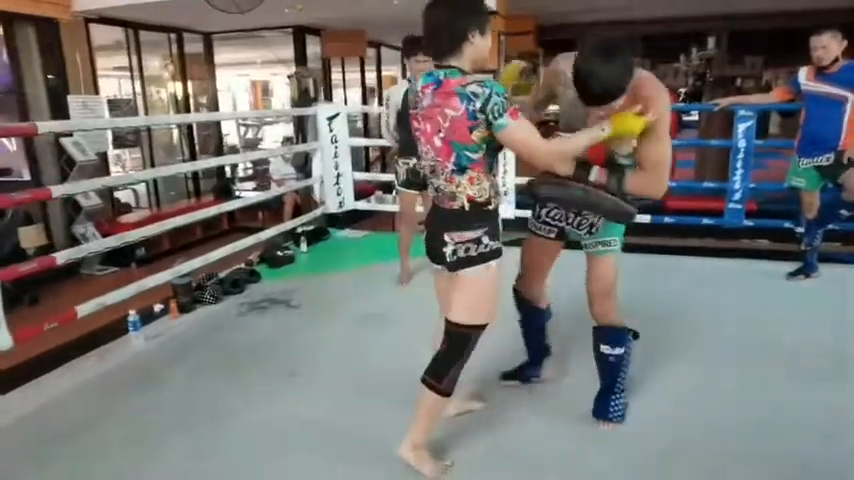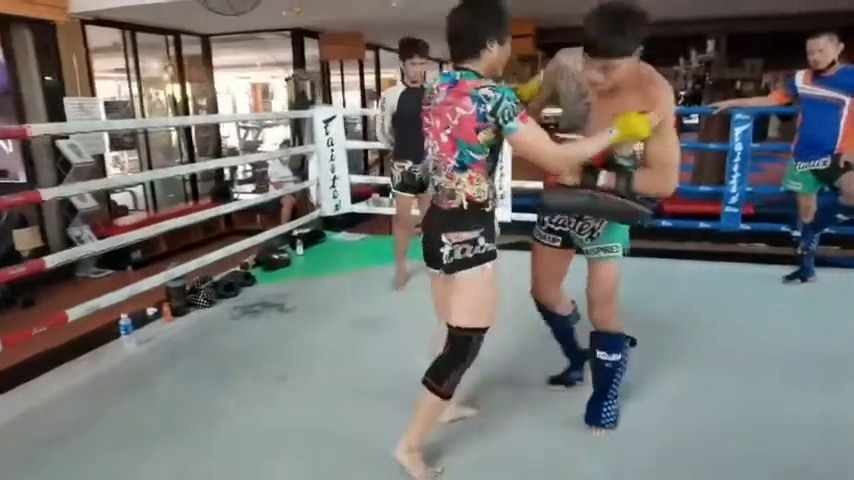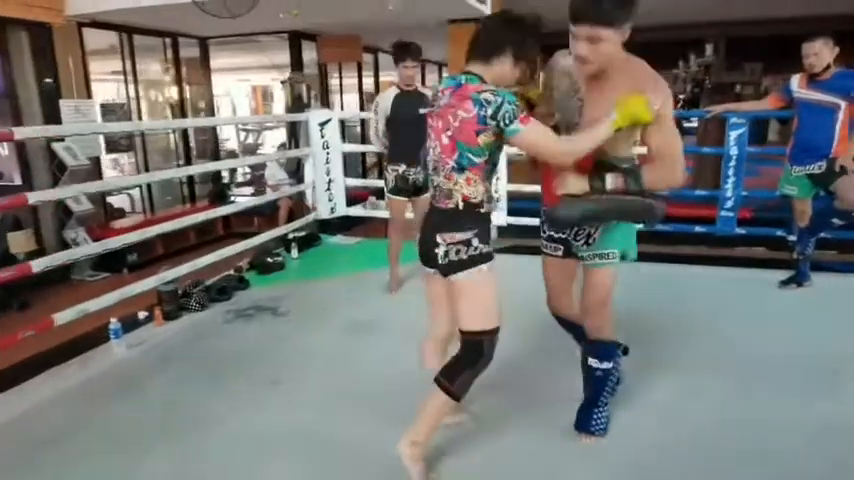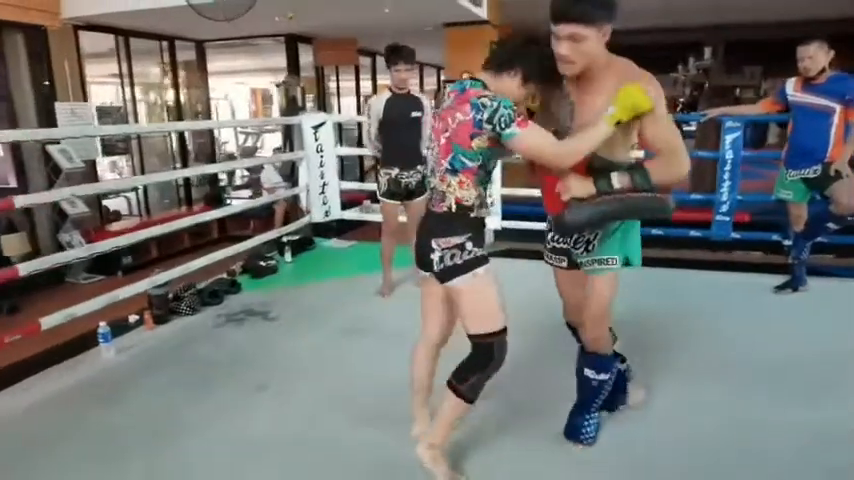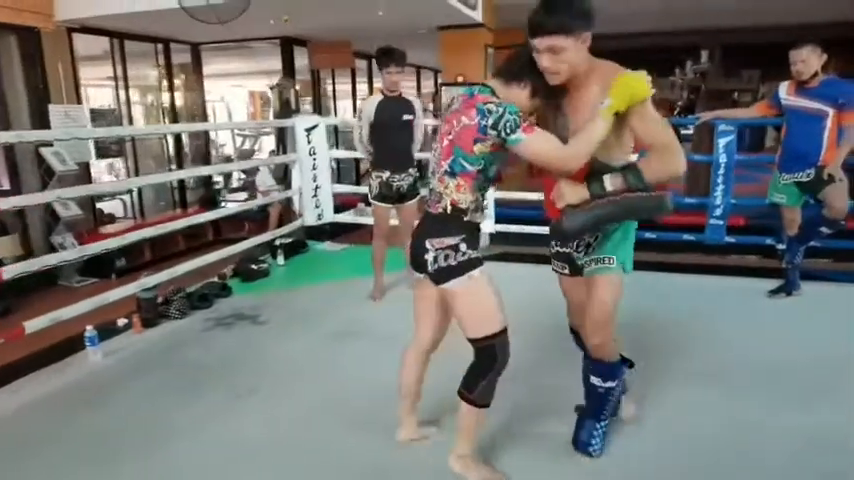
dt=0.1s
person 1, frame 1
left shoulder: (422, 88)
right shoulder: (482, 93)
right elbow: (547, 156)
right wrist: (611, 127)
left hip: (438, 223)
right hip: (473, 230)
left knee: (452, 328)
right knee: (460, 342)
left ankle: (448, 401)
person 1, frame 2
left shoulder: (438, 88)
right shoulder: (492, 95)
right elbow: (555, 159)
left wrist: (521, 102)
right wrist: (619, 130)
left hip: (437, 224)
right hip: (468, 232)
left knee: (453, 333)
right knee: (463, 346)
left ankle: (441, 406)
person 1, frame 3
left shoulder: (446, 91)
right shoulder: (495, 100)
right elbow: (561, 153)
right wrist: (621, 115)
left hip: (434, 227)
right hip: (464, 234)
left knee: (442, 333)
right knee: (478, 349)
left ankle: (438, 411)
right ankle: (415, 441)
person 1, frame 4
left shoulder: (457, 94)
right shoulder: (494, 106)
right elbow: (562, 155)
right wrist: (619, 110)
left hip: (433, 233)
right hip: (458, 239)
left knee: (433, 335)
right knee: (491, 349)
left ankle: (422, 418)
right ankle: (433, 442)
person 1, frame 5
left shoulder: (465, 99)
right shoulder: (499, 113)
right elbow: (568, 159)
right wrist: (614, 102)
left hip: (430, 236)
right hip: (453, 242)
left knee: (425, 340)
right knee: (493, 352)
left ankle: (407, 423)
person 2, frame 1
left shoulder: (651, 98)
right shoulder: (562, 68)
left elbow: (656, 183)
left knee: (601, 300)
right knee: (527, 283)
left ankle: (612, 389)
right ankle: (536, 361)
person 2, frame 2
left shoulder: (653, 93)
right shoulder: (563, 65)
left elbow: (665, 180)
right elbow: (533, 107)
left knee: (602, 306)
right knee: (544, 292)
left ankle: (606, 394)
right ankle: (578, 362)
person 2, frame 3
left shoulder: (647, 88)
right shoulder: (559, 67)
left elbow: (672, 172)
left wrist: (596, 183)
right hip: (561, 200)
left knee: (596, 313)
right knee: (560, 305)
left ankle: (595, 400)
right ankle: (602, 372)
person 2, frame 4
left shoulder: (633, 84)
right shoulder: (553, 76)
left elbow: (677, 164)
left wrist: (601, 184)
right hip: (564, 212)
left knee: (593, 324)
right knee: (576, 316)
left ankle: (587, 406)
right ankle: (619, 385)
person 2, frame 5
left shoulder: (619, 85)
right shoulder: (548, 85)
left elbow: (672, 161)
left wrist: (594, 188)
left hip: (608, 218)
right hip: (565, 216)
left knee: (597, 332)
right knee: (580, 322)
left ankle: (597, 414)
right ankle: (609, 396)
person 3, frame 1
right shoulder: (805, 75)
right elbow: (772, 96)
right wrist: (733, 100)
right hip: (807, 152)
right knee: (808, 205)
left ankle: (816, 226)
right ankle: (809, 263)
person 3, frame 2
right shoulder: (802, 79)
right elbow: (770, 100)
right wrist: (731, 103)
right hip: (803, 156)
right knee: (805, 208)
left ankle: (812, 230)
right ankle: (806, 267)
person 3, frame 3
right shoulder: (797, 83)
right elbow: (765, 104)
right wrist: (726, 107)
left hip: (832, 158)
right hip: (799, 160)
right knee: (801, 212)
left ankle: (808, 235)
right ankle: (802, 272)
person 3, frame 4
right shoulder: (792, 86)
right elbow: (761, 107)
right wrist: (722, 110)
left hip: (827, 162)
right hip: (794, 164)
right knee: (796, 217)
left ankle: (804, 238)
right ankle: (797, 276)
person 3, frame 5
right shoulder: (786, 90)
right elbow: (754, 111)
right wrist: (716, 113)
left hip: (821, 166)
right hip: (787, 168)
right knee: (790, 221)
left ankle: (799, 242)
right ankle: (791, 280)
person 4, frame 1
right shoulder: (396, 94)
right elbow: (387, 130)
right wrist: (403, 146)
right hip: (408, 164)
right knee: (408, 216)
right ankle: (405, 265)
person 4, frame 2
right shoulder: (392, 95)
right elbow: (381, 132)
left wrist: (425, 148)
right wrist: (402, 150)
right hip: (403, 167)
right knee: (403, 219)
right ankle: (401, 268)
person 4, frame 3
left shoulder: (429, 98)
right shoulder: (385, 99)
right elbow: (376, 135)
left wrist: (419, 152)
right wrist: (395, 154)
left hip: (423, 168)
right hip: (397, 170)
left knee: (424, 221)
right knee: (397, 223)
right ankle: (394, 273)
person 4, frame 4
left shoulder: (422, 102)
right shoulder: (378, 102)
right elbow: (369, 139)
left wrist: (412, 155)
right wrist: (389, 156)
left hip: (416, 172)
right hip: (390, 173)
left knee: (417, 226)
right knee: (390, 227)
right ankle: (387, 277)
person 4, frame 5
left shoulder: (414, 104)
right shoulder: (370, 105)
right elbow: (361, 142)
left wrist: (403, 158)
right wrist: (380, 159)
left hip: (408, 175)
right hip: (381, 176)
left knee: (409, 229)
right knee: (381, 231)
right ankle: (378, 282)
